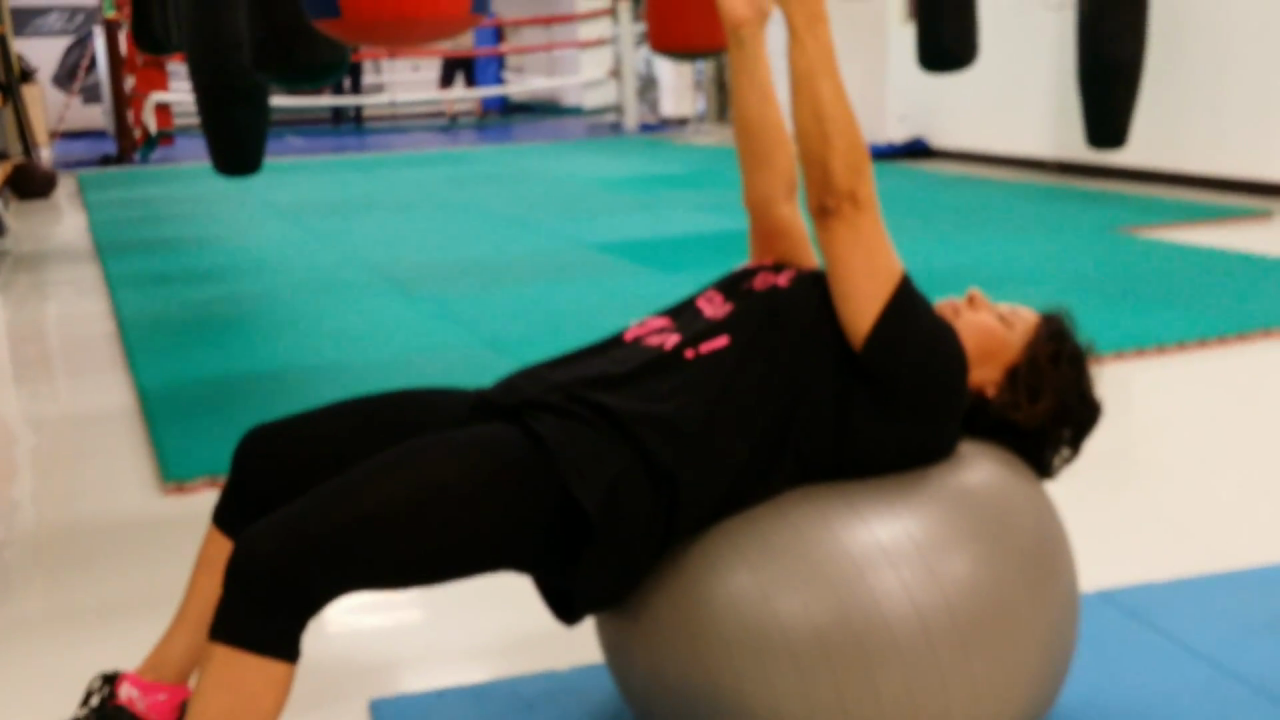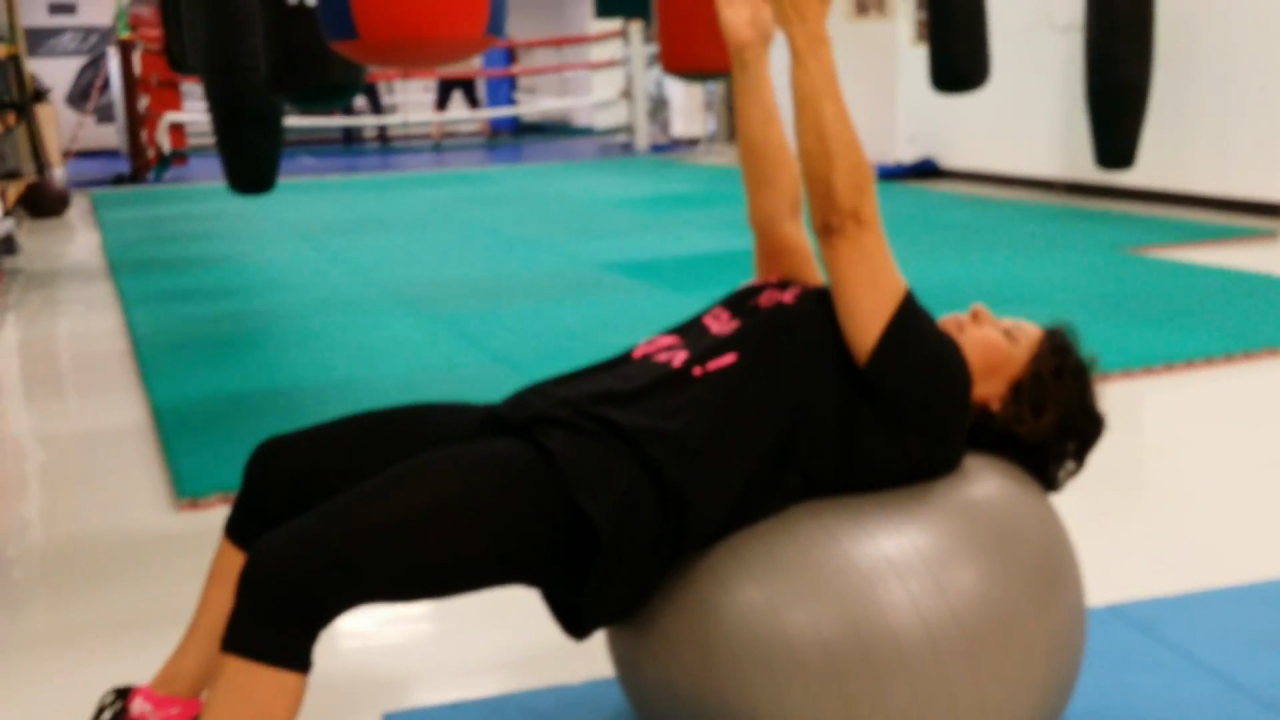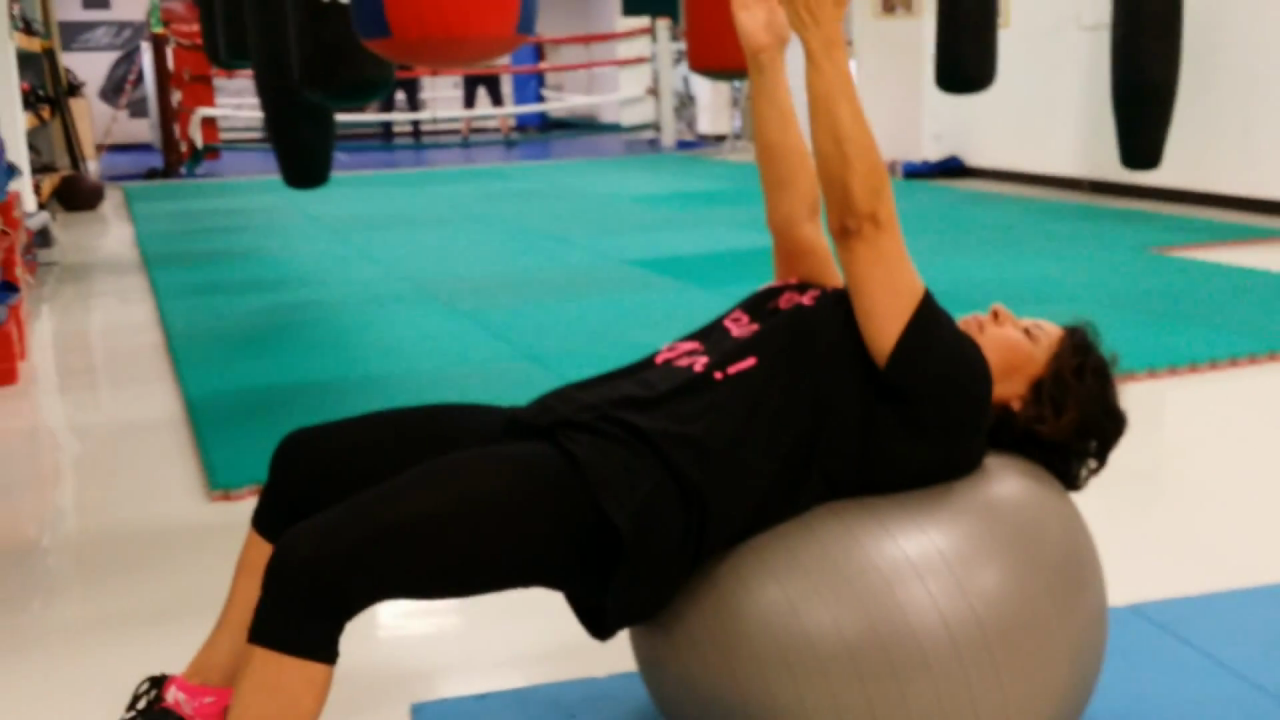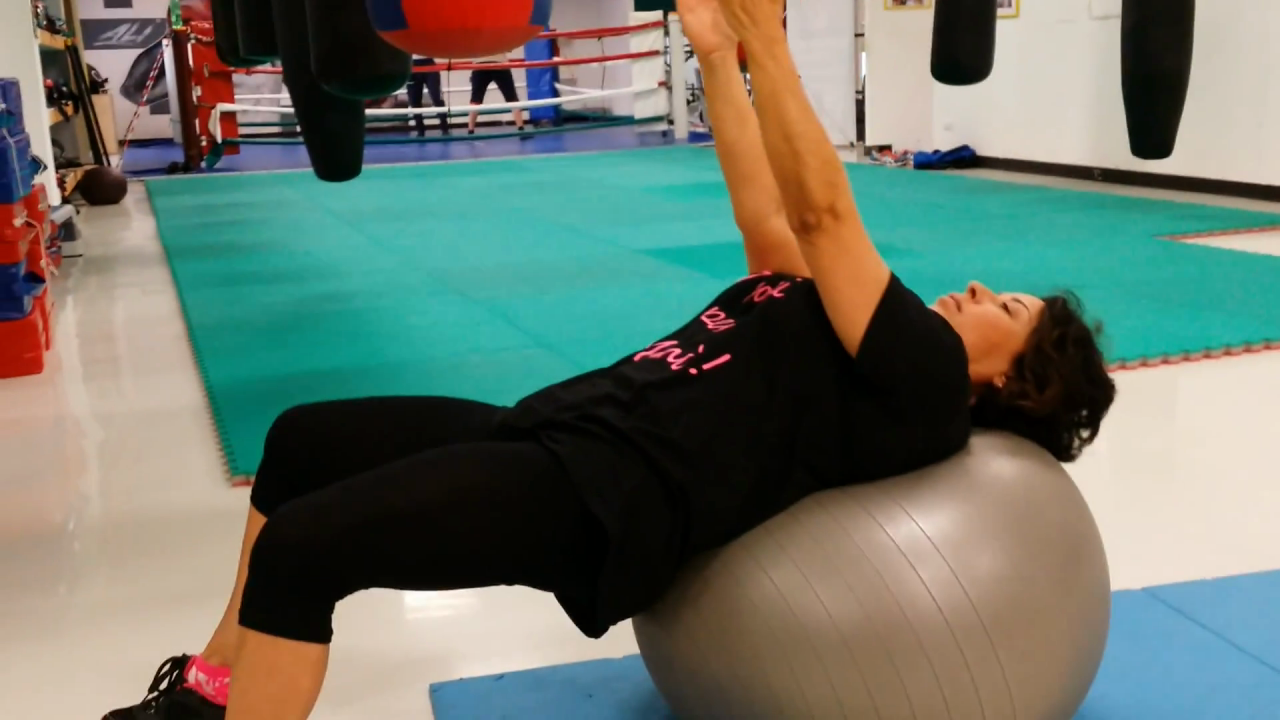
dt=0.5s
person 1, frame 1
left shoulder: (919, 384)
right shoulder: (840, 326)
left elbow: (843, 200)
right elbow: (776, 199)
left hip: (590, 478)
right hip: (543, 417)
left knee: (277, 562)
right knee: (268, 457)
person 1, frame 2
left shoulder: (927, 398)
right shoulder: (850, 346)
left elbow: (846, 220)
right elbow: (779, 219)
left hip: (602, 490)
right hip: (552, 431)
left knee: (290, 573)
right knee: (281, 471)
person 1, frame 3
left shoulder: (946, 400)
right shoulder: (864, 342)
left elbow: (863, 224)
right elbow: (797, 219)
left hip: (619, 496)
right hip: (574, 434)
left knee: (314, 566)
right knee: (306, 463)
person 1, frame 4
left shoulder: (926, 381)
right shoulder: (849, 339)
left elbow: (823, 215)
right elbow: (767, 215)
left hip: (606, 499)
right hip: (562, 439)
left knee: (300, 547)
right knee: (301, 441)
